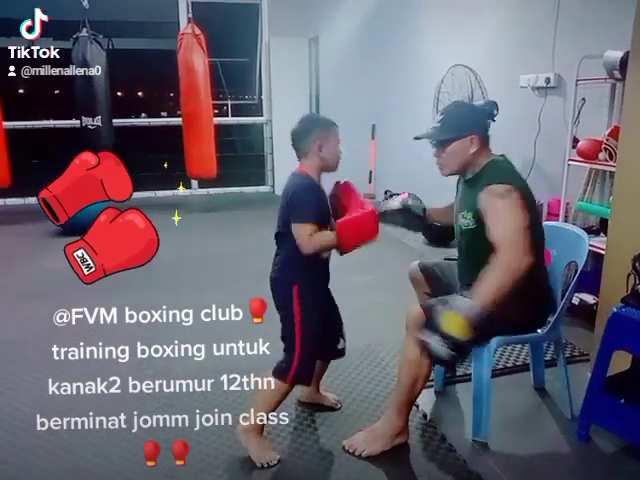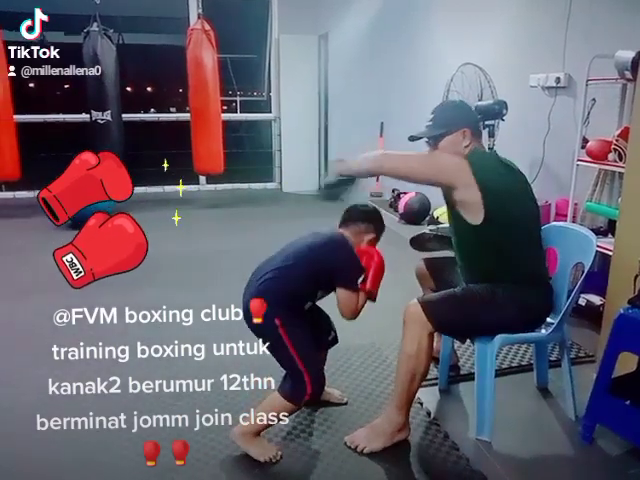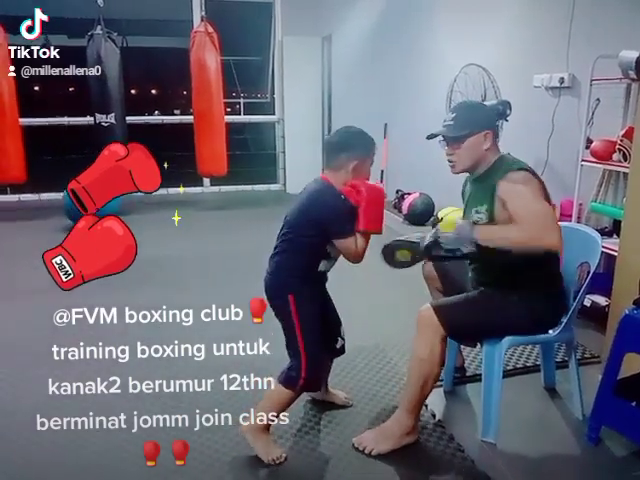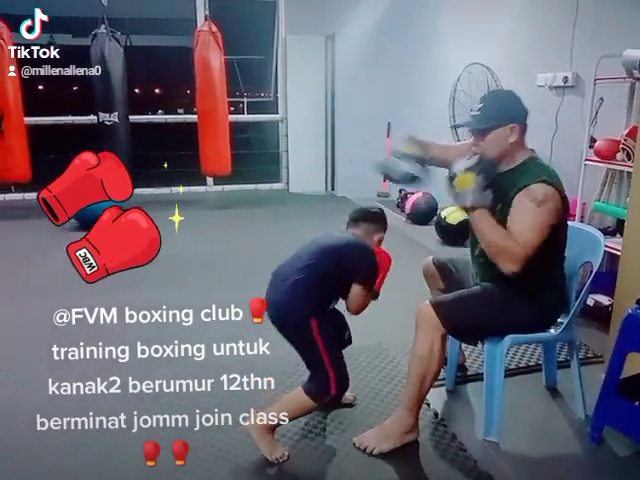
dt=0.4s
person 1, frame 1
left shoulder: (497, 189)
right shoulder: (478, 175)
left elbow: (517, 257)
right elbow: (457, 215)
left hip: (518, 302)
right hip: (486, 285)
left knee: (419, 317)
right knee: (422, 271)
left ankle: (394, 426)
right ankle: (431, 358)
person 1, frame 2
left shoulder: (463, 167)
right shoulder: (495, 167)
left elbow: (385, 162)
left wrist: (346, 167)
right wrist: (450, 235)
left hip: (519, 300)
right hip: (511, 284)
left knee: (417, 314)
left ankle: (394, 422)
person 1, frame 3
left shoulder: (513, 180)
right shoulder: (475, 177)
left elbow: (550, 238)
right elbow: (460, 227)
left wrist: (474, 233)
left hip: (532, 301)
right hip: (492, 280)
left knee: (430, 318)
right knee: (435, 269)
left ankle: (404, 425)
right ankle: (450, 353)
person 1, frame 4
left shoulder: (538, 188)
right shoulder: (489, 159)
left elbow: (510, 260)
right elbow: (436, 153)
left wrist: (476, 205)
right wrist: (412, 149)
left hip: (530, 300)
right hip: (491, 277)
left knee: (429, 315)
right knee: (434, 268)
left ankle: (404, 423)
right ankle: (449, 351)
person 2, frame 1
left shoulder: (305, 184)
right shoulder: (306, 189)
right elbow: (307, 242)
left wrist: (337, 221)
left hip: (309, 279)
right hip: (297, 283)
left knee: (331, 337)
right knee: (298, 359)
left ankle: (311, 392)
right ankle: (251, 429)
person 2, frame 2
left shoulder: (329, 242)
right shoulder: (345, 254)
right elbow: (349, 311)
left wrist: (358, 279)
right wrist: (370, 284)
left hip: (269, 297)
right hip: (269, 308)
left knee: (323, 332)
right knee: (306, 382)
left ankle: (317, 389)
right ankle: (246, 434)
person 2, frame 3
left shoulder: (324, 190)
right shoulder: (331, 202)
left elbow: (337, 241)
right elbow: (355, 254)
left wrist: (362, 207)
right wrist: (368, 214)
left hip: (306, 278)
right hip: (290, 285)
left knee: (332, 338)
right knee: (305, 366)
left ankle: (320, 390)
right ankle: (257, 426)
person 2, frame 4
left shoulder: (330, 240)
right shoulder: (366, 253)
right elbow: (355, 305)
right wrist: (374, 283)
left hip: (279, 296)
right hip: (296, 308)
left knee: (338, 332)
right knee: (330, 383)
left ankle: (329, 396)
right ankle: (263, 425)
